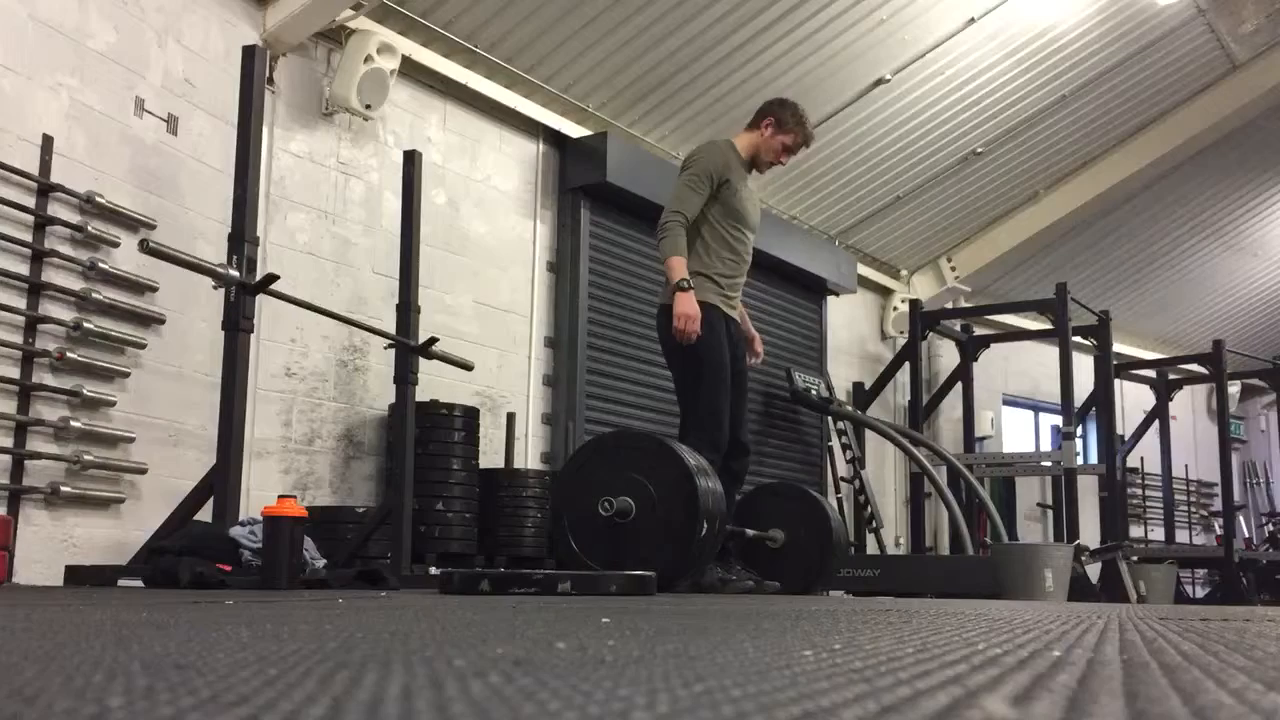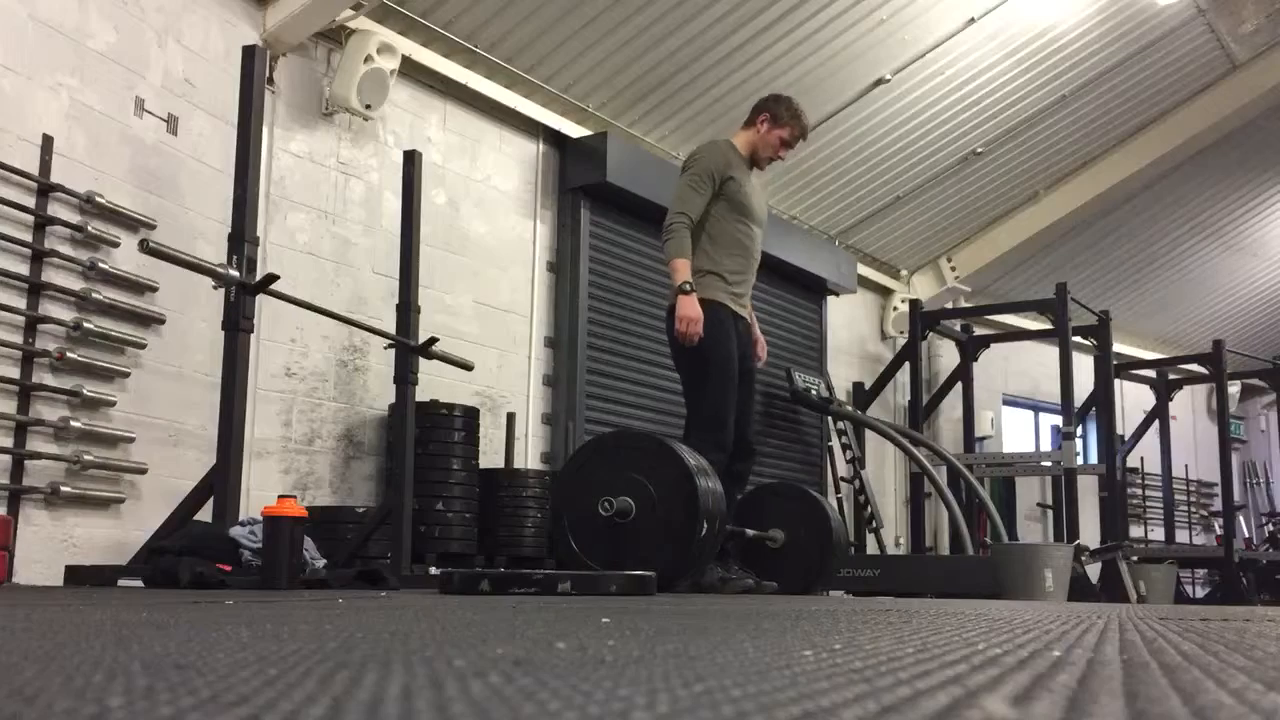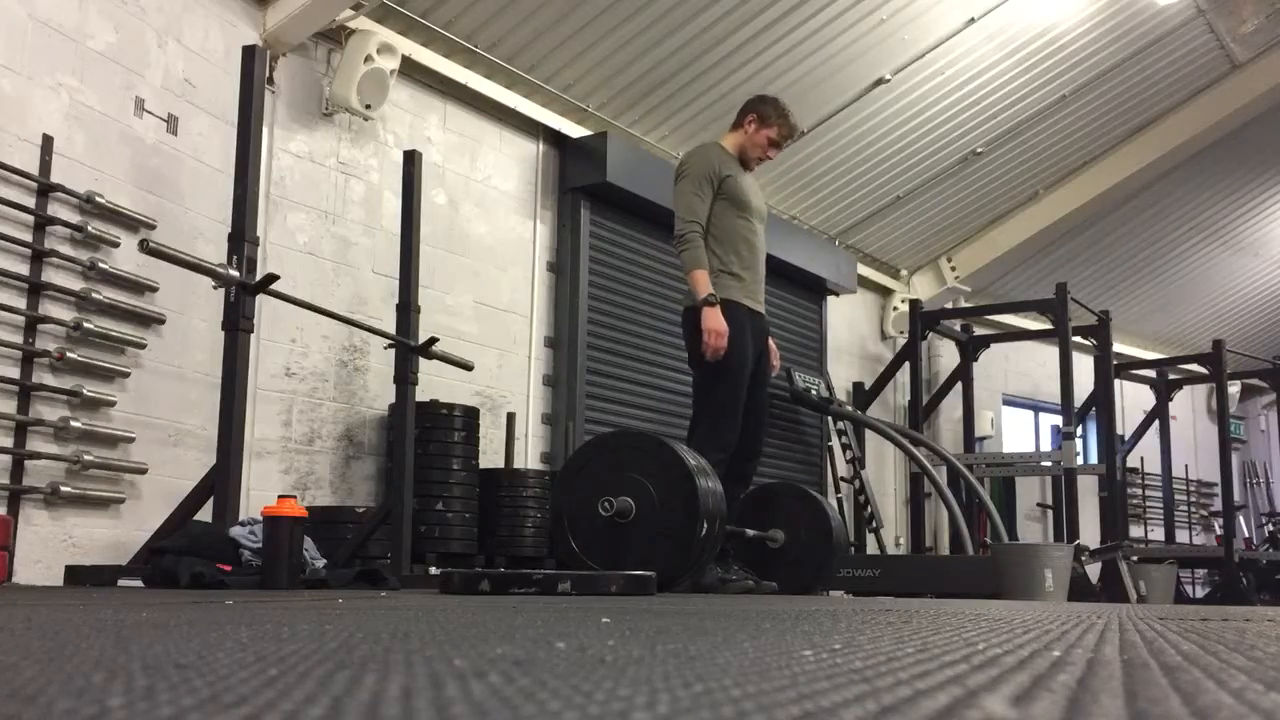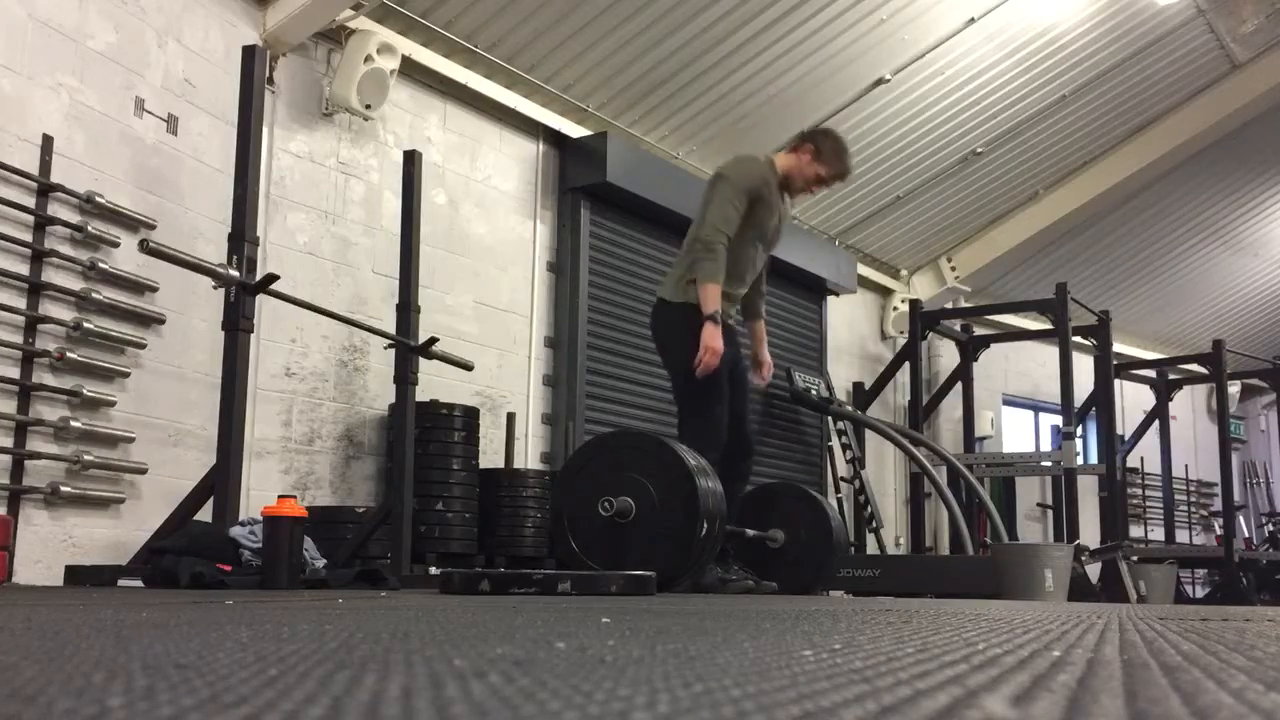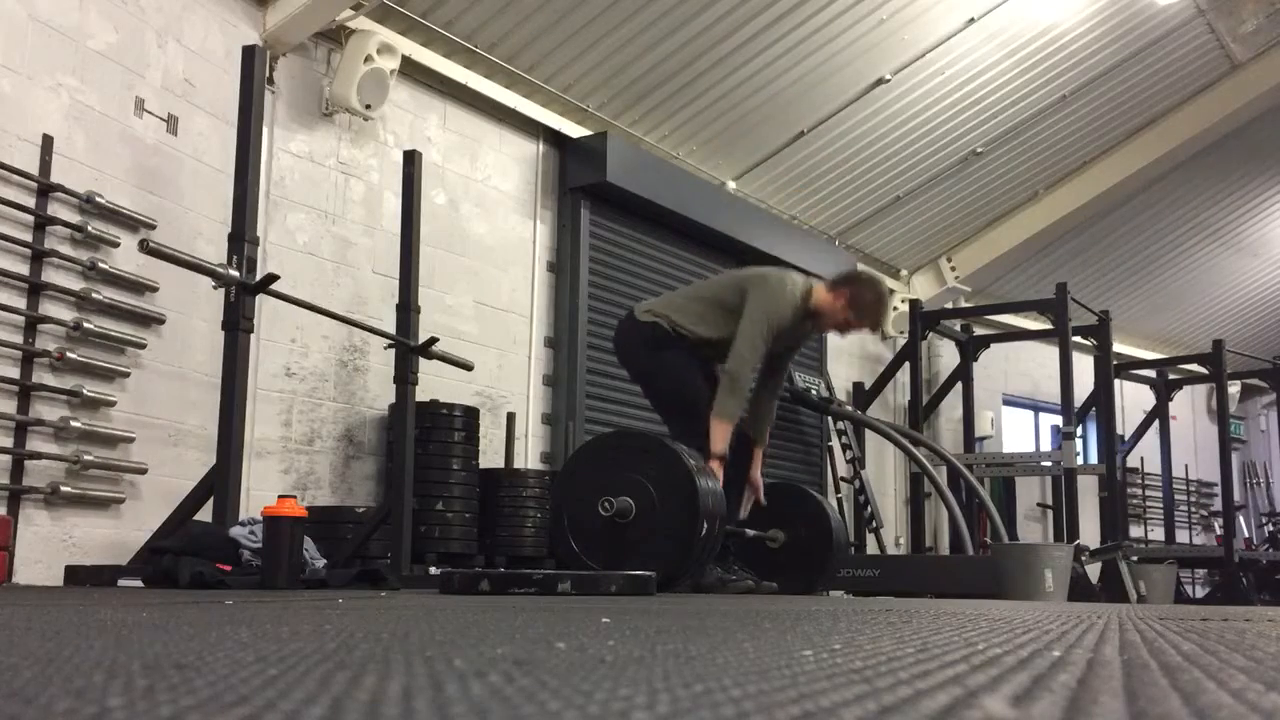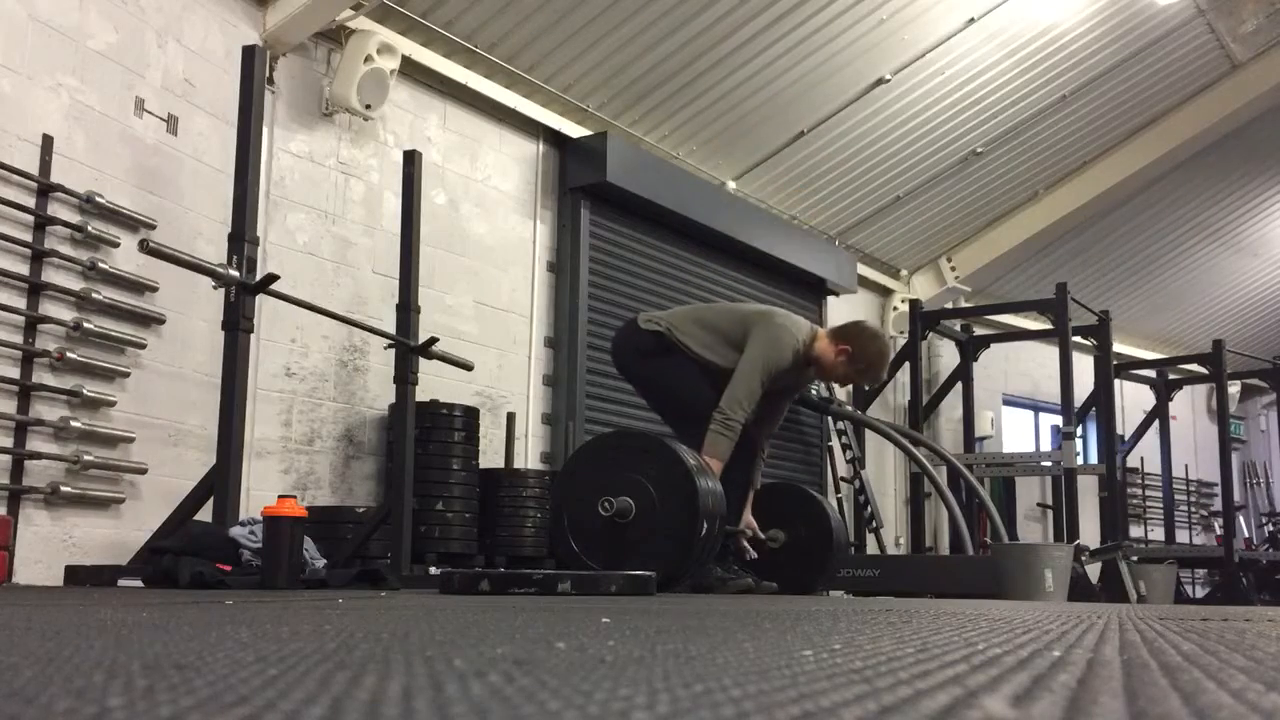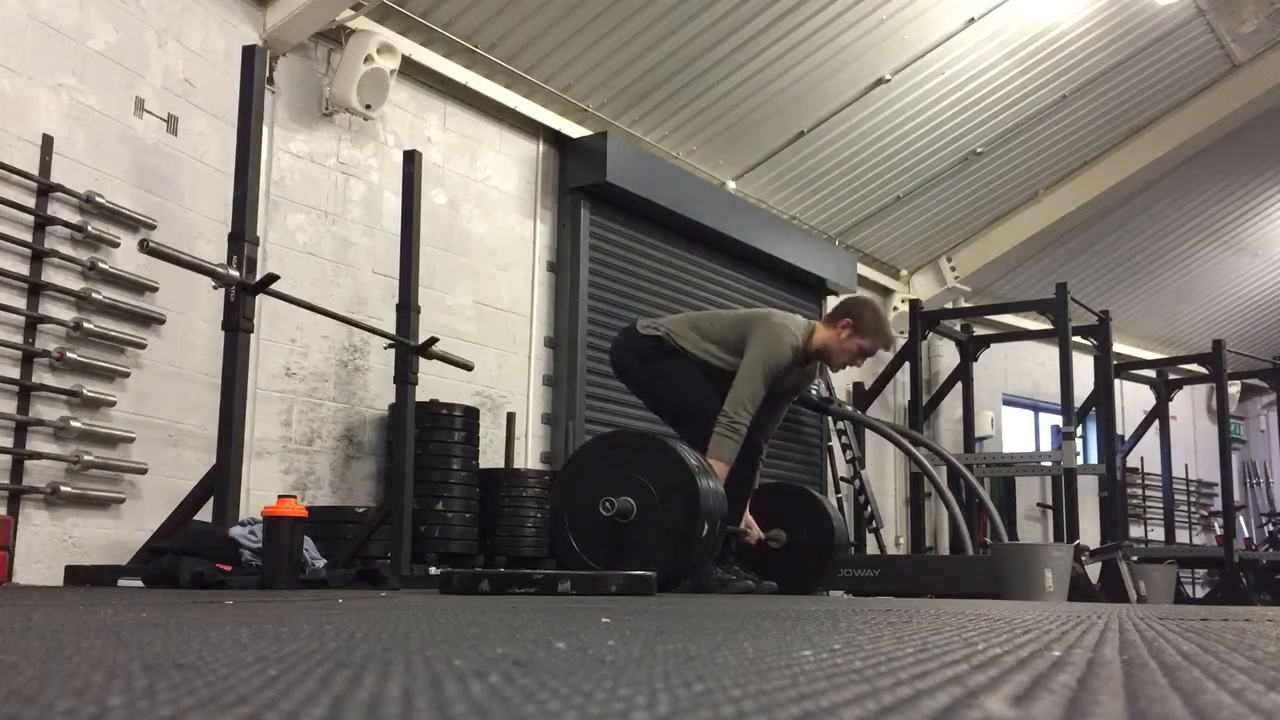
dt=0.3s
person 1, frame 1
left shoulder: (744, 186)
right shoulder: (712, 157)
right elbow: (672, 225)
left wrist: (746, 324)
right wrist: (682, 288)
left hip: (722, 322)
right hip: (694, 317)
left knee: (733, 445)
right knee: (705, 438)
left ankle: (719, 555)
person 1, frame 2
left shoulder: (750, 184)
right shoulder: (714, 158)
right elbow: (678, 226)
left wrist: (752, 323)
right wrist: (685, 291)
left hip: (731, 321)
right hip: (703, 315)
left knee: (738, 445)
right knee: (710, 438)
left ankle: (718, 555)
person 1, frame 3
left shoulder: (747, 182)
right shoulder: (705, 161)
right elbow: (689, 238)
left wrist: (765, 331)
right wrist: (710, 305)
left hip: (746, 320)
right hip: (718, 317)
left knee: (746, 447)
right knee: (714, 441)
left ankle: (718, 556)
person 1, frame 4
left shoulder: (779, 203)
right shoulder: (747, 173)
right elbow: (711, 247)
left wrist: (760, 344)
right wrist: (710, 321)
left hip: (718, 325)
right hip: (687, 315)
left knee: (738, 444)
right knee: (703, 439)
left ankle: (717, 554)
person 1, frame 5
left shoulder: (803, 321)
right shoulder: (779, 298)
left elbow: (766, 392)
right elbow: (737, 378)
left wrist: (755, 465)
right wrist: (715, 457)
left hip: (684, 346)
right hip: (649, 336)
left knee: (735, 443)
right knee: (703, 439)
left ankle: (717, 559)
person 1, frame 6
left shoulder: (802, 367)
right shoulder: (782, 340)
left elbow: (759, 436)
right elbow: (729, 416)
left wrist: (742, 509)
left hip: (679, 354)
right hip: (646, 344)
left knee: (741, 444)
right knee: (711, 436)
left ankle: (719, 558)
person 1, frame 7
left shoulder: (807, 368)
right shoulder: (781, 338)
left elbow: (759, 433)
right elbow: (733, 419)
left wrist: (740, 509)
left hip: (676, 357)
right hip: (645, 349)
left knee: (747, 444)
right knee: (715, 435)
left ankle: (718, 559)
